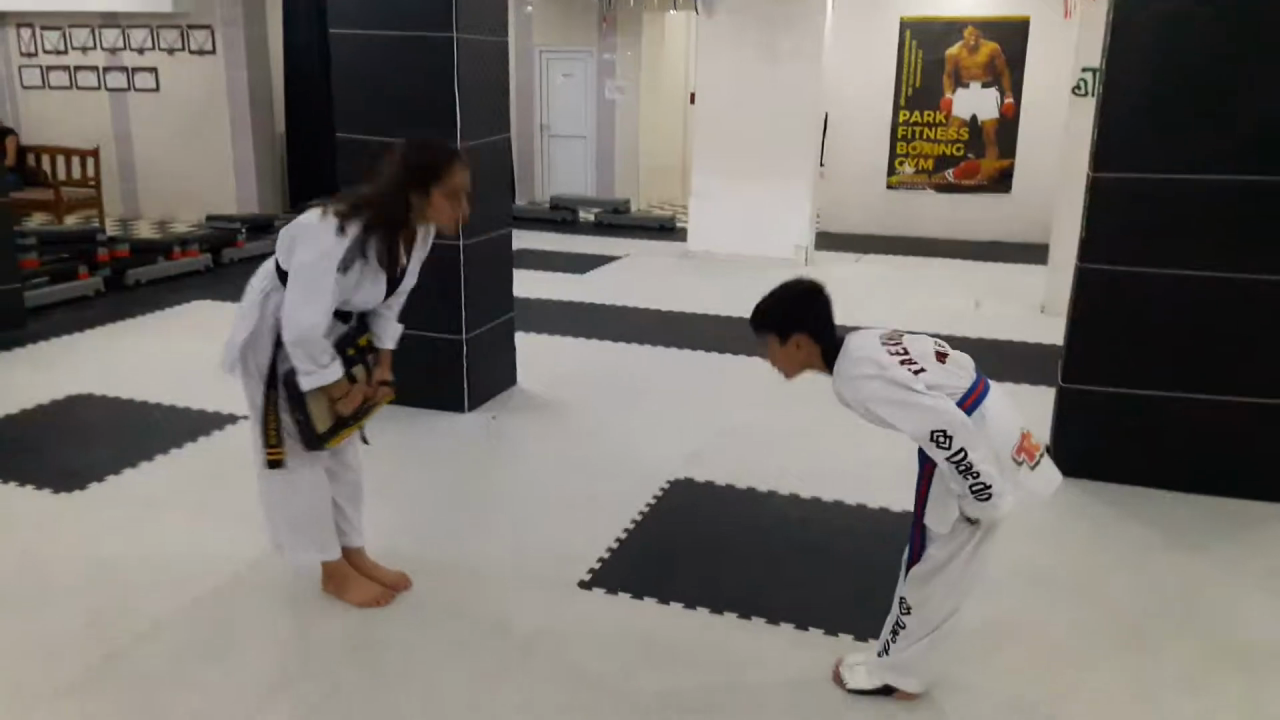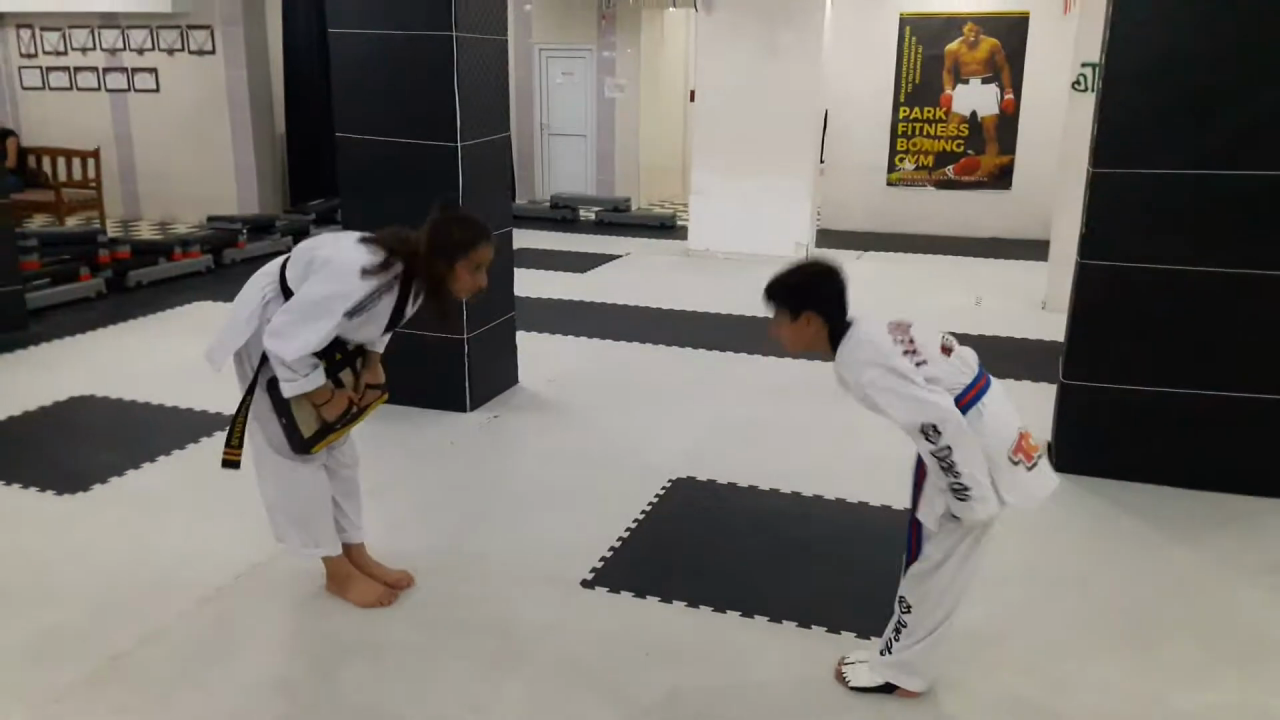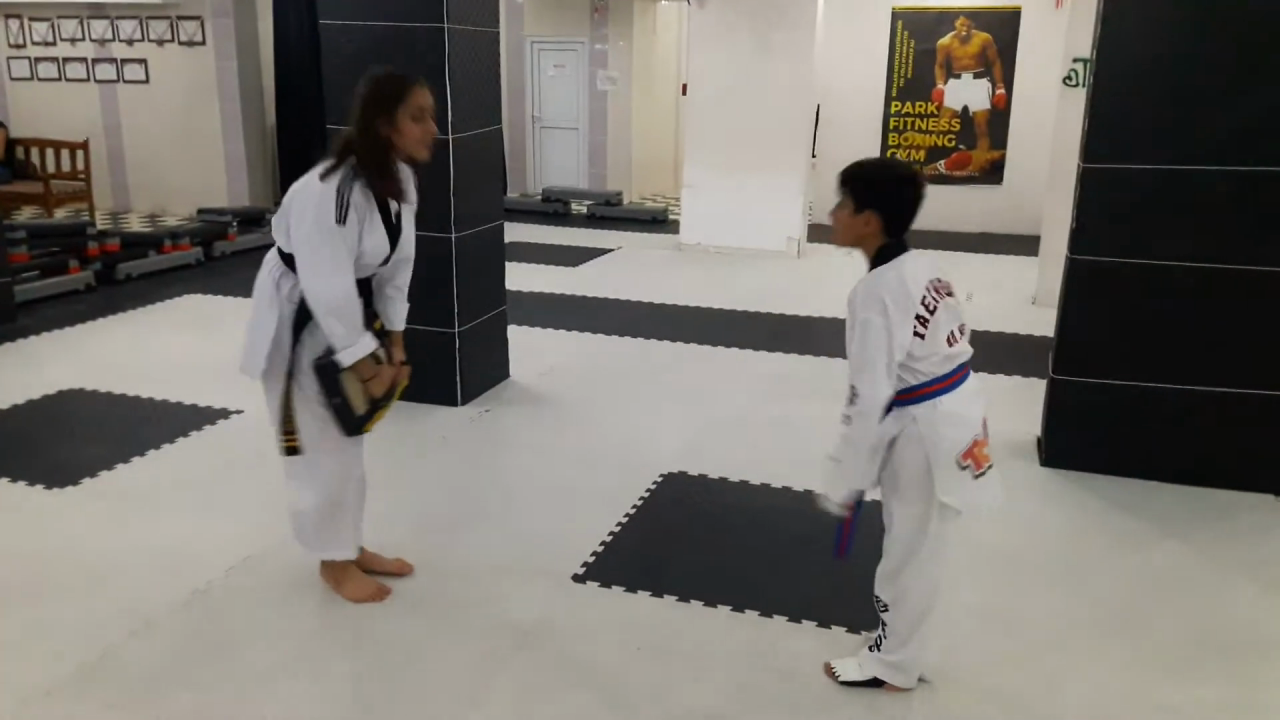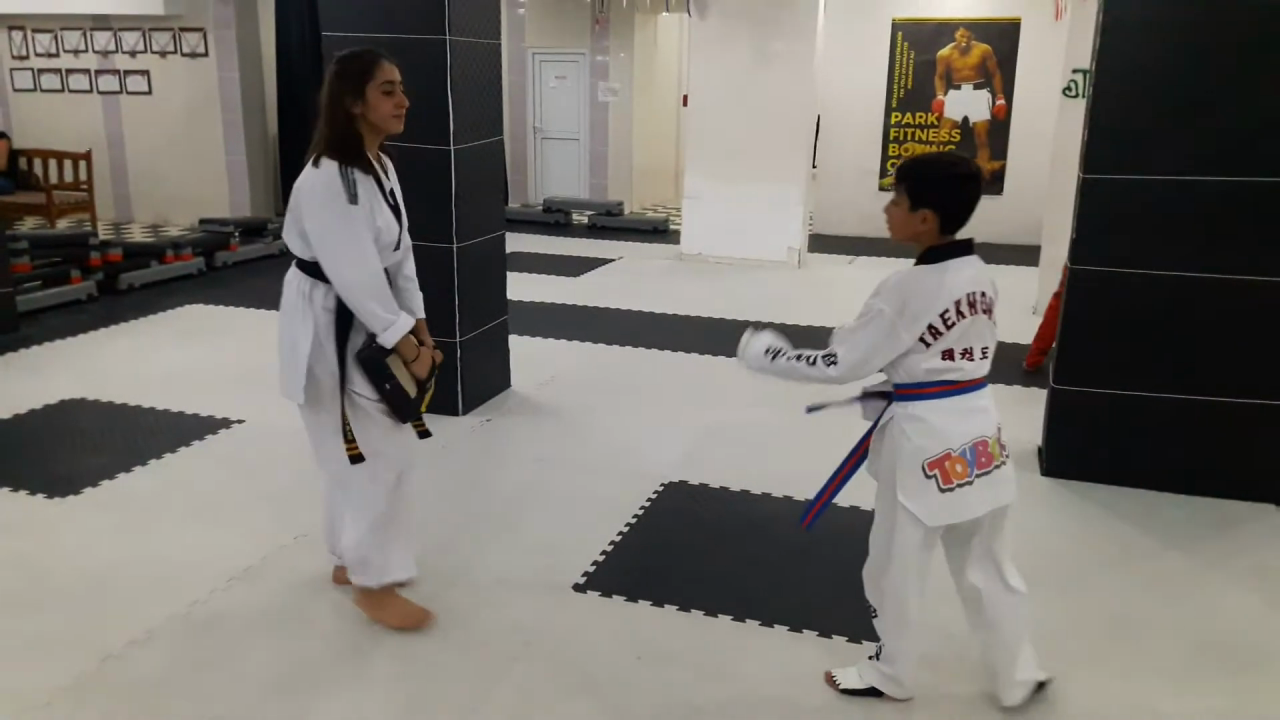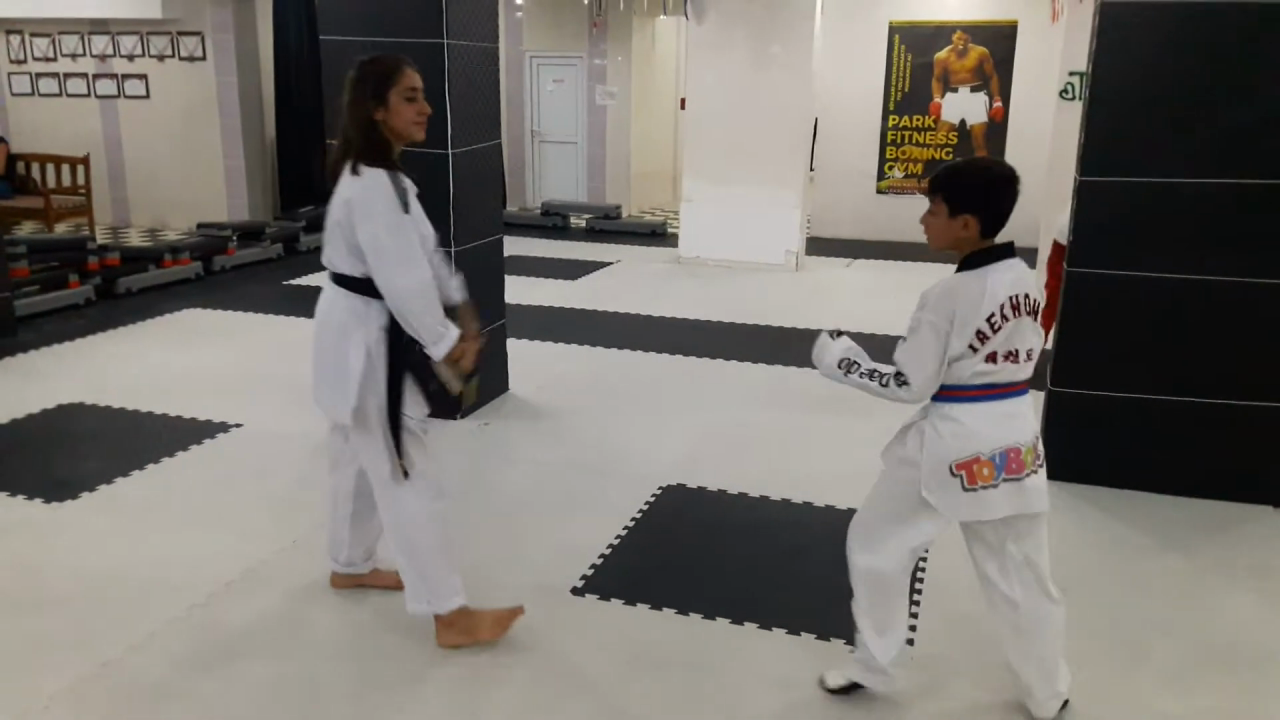
dt=0.3s
person 1, frame 1
left shoulder: (415, 229)
right shoulder: (343, 239)
left elbow: (391, 297)
right elbow: (300, 323)
left wrist: (382, 363)
right wrist: (337, 386)
left hip: (331, 325)
right hip: (280, 330)
left knee: (338, 442)
right knee: (298, 447)
left ankle: (352, 552)
right ankle: (333, 568)
person 1, frame 2
left shoulder: (415, 265)
right shoulder: (356, 283)
right elbow: (286, 341)
left wrist: (371, 364)
right wrist: (322, 396)
left hip: (320, 322)
right hip: (275, 327)
left knee: (335, 443)
right knee: (291, 448)
left ankle: (354, 552)
right ankle: (337, 568)
person 1, frame 3
left shoulder: (400, 179)
right shoulder: (331, 192)
left elbow: (396, 264)
right elbow: (327, 290)
left wrist: (394, 344)
right wrist: (369, 363)
left hip: (344, 312)
right hip: (297, 319)
left knee: (344, 437)
right knee: (320, 443)
left ankle: (347, 545)
right ankle: (334, 560)
person 1, frame 4
left shoulder: (379, 166)
right shoulder: (329, 180)
left elbow: (397, 255)
right elbow: (356, 276)
left wrist: (420, 328)
right wrist: (405, 344)
left hip: (362, 323)
right hip: (328, 330)
left knee: (359, 454)
right knee: (380, 454)
left ankle: (353, 561)
right ankle: (375, 583)
person 1, frame 5
left shoulder: (373, 173)
right shoulder: (375, 188)
left elbow: (420, 252)
right elbow: (409, 287)
left wrist: (459, 304)
right wrist: (451, 342)
left hip: (358, 331)
right hip: (366, 341)
left knee: (364, 459)
right knee: (407, 475)
left ankle: (351, 565)
right ankle: (450, 614)
person 2, frame 1
left shoulder: (856, 382)
right shoulder: (862, 343)
left elbow: (946, 427)
right elbow: (941, 376)
left wrist: (986, 497)
left hip: (978, 449)
right hip: (983, 421)
left knee: (938, 566)
right knee: (930, 552)
left ankle: (896, 670)
right ankle: (896, 659)
person 2, frame 2
left shoulder: (859, 363)
right shoulder: (872, 329)
left elbow: (937, 422)
right elbow: (954, 358)
left wrist: (972, 501)
left hip: (976, 444)
right hip: (985, 419)
left knee: (937, 561)
right knee: (933, 553)
left ankle: (901, 669)
right ankle: (900, 655)
person 2, frame 3
left shoulder: (875, 293)
right shoulder: (919, 268)
left elbow: (868, 396)
left wrist: (841, 477)
left hip: (927, 436)
right hip: (959, 424)
left knee: (909, 558)
right knee: (920, 548)
left ankle: (893, 663)
right ankle: (893, 644)
person 2, frame 4
left shoulder: (905, 290)
right shoulder: (979, 277)
left elbow: (842, 364)
left wrist: (765, 351)
right wrist: (891, 395)
left hip: (923, 442)
right hip: (977, 435)
left knee: (895, 563)
right knee: (988, 567)
left ankle: (892, 673)
right ankle: (1019, 676)
person 2, frame 5
left shoulder: (946, 297)
right shoulder: (1024, 281)
left elbow: (908, 384)
left wrist: (837, 357)
left hip: (954, 442)
right hip: (1014, 438)
left knee: (876, 543)
right knee: (1020, 574)
left ankle: (872, 664)
